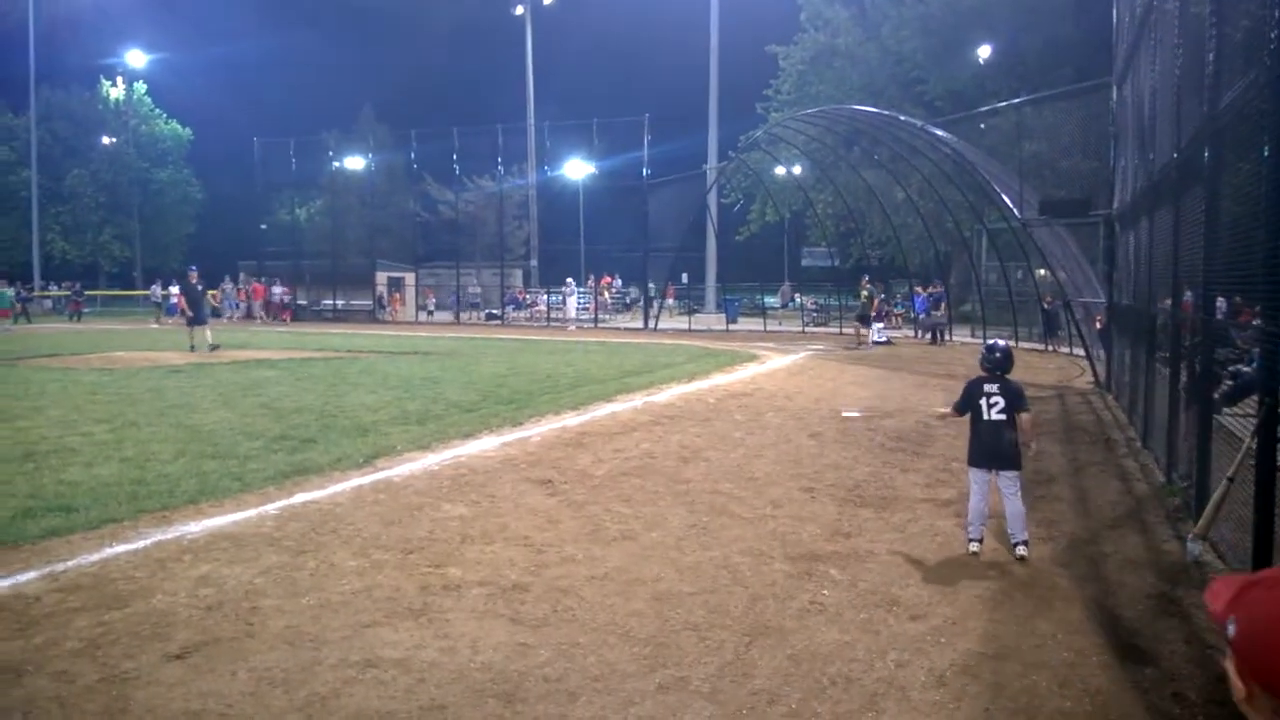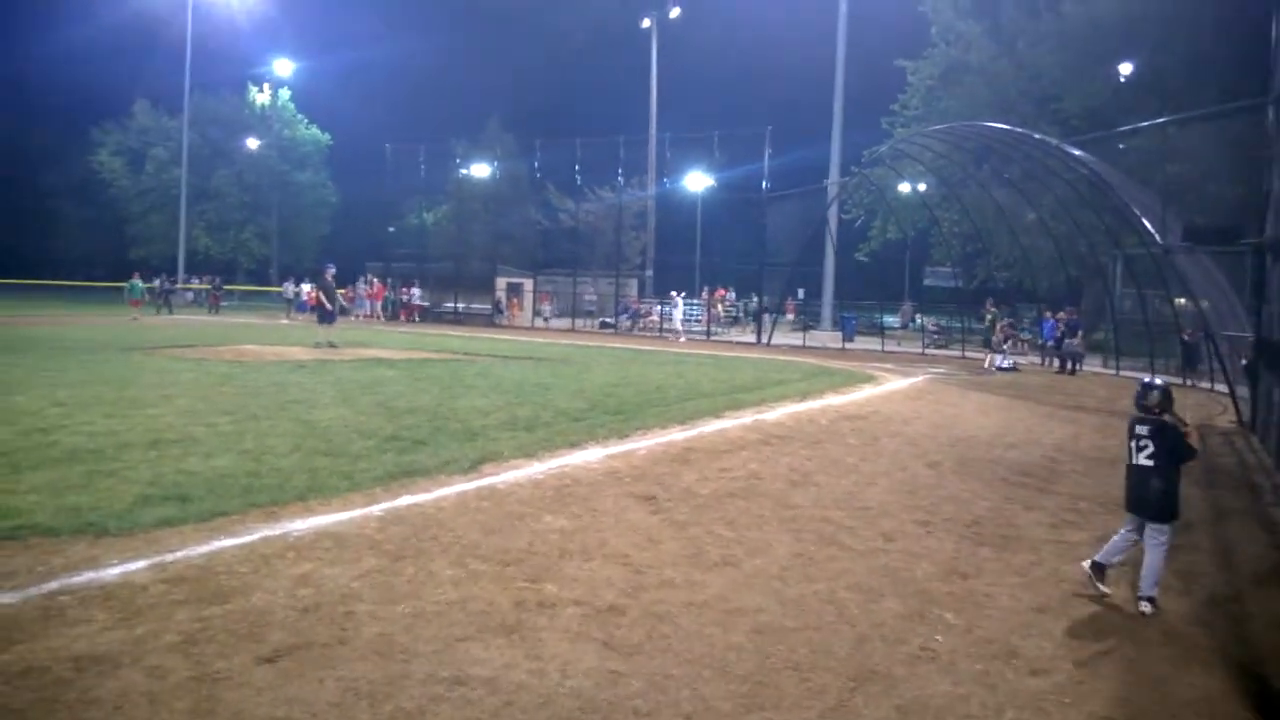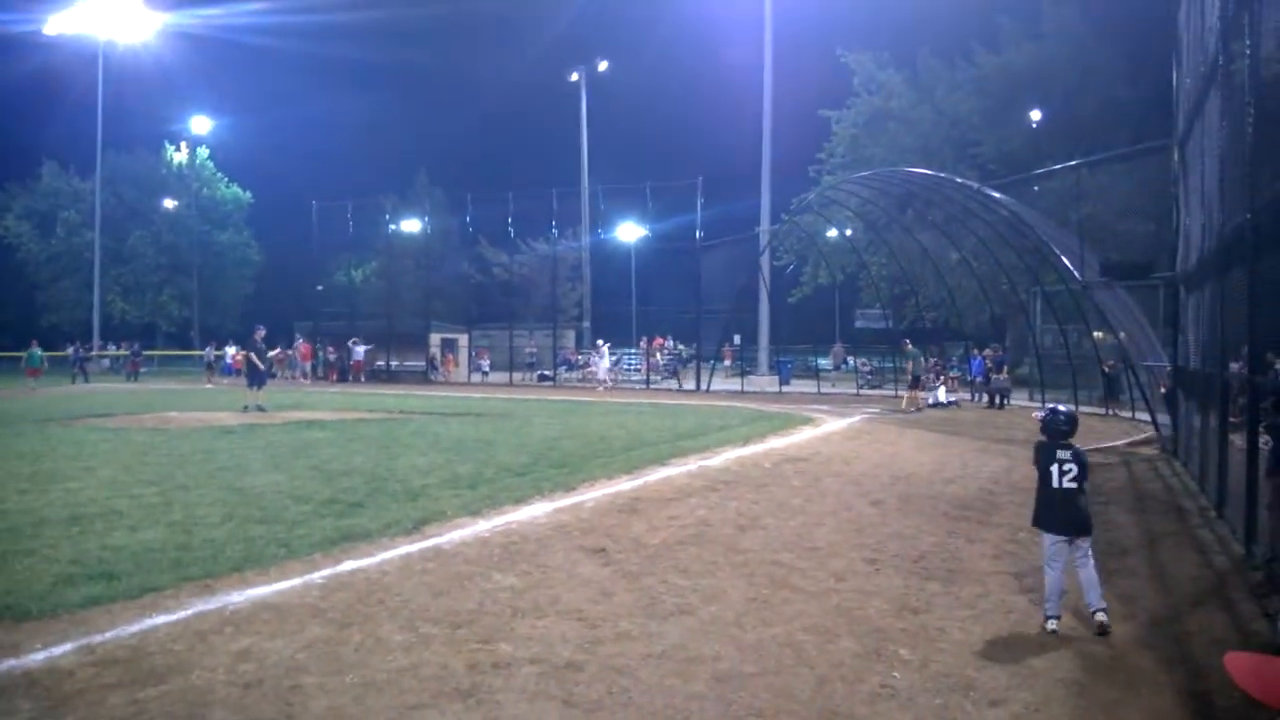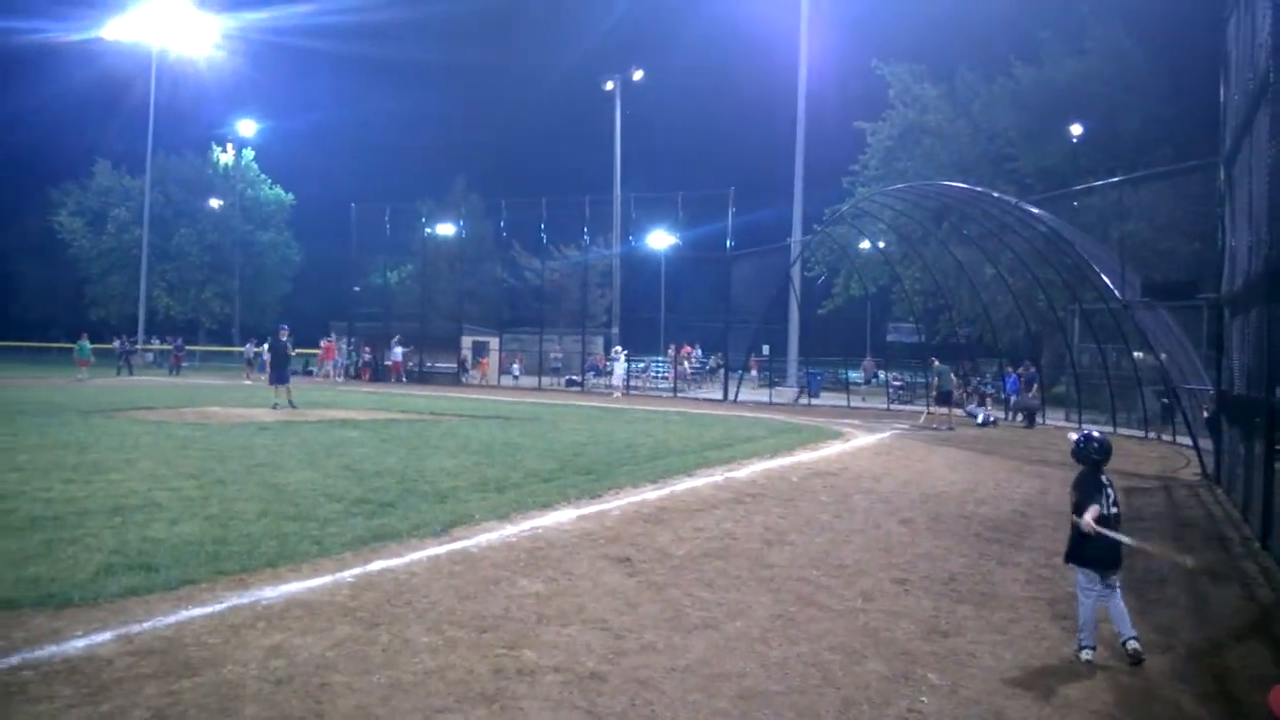
dt=1s
person 1, frame 1
left shoulder: (973, 386)
right shoulder: (1013, 388)
left elbow: (957, 412)
right elbow: (1024, 417)
left wrist: (944, 413)
right wrist: (1028, 441)
left hip: (979, 451)
right hip: (1007, 451)
left knee: (978, 495)
right knee: (1012, 496)
left ankle: (974, 539)
right ankle: (1020, 543)
person 1, frame 2
left shoulder: (1134, 424)
right shoulder: (1168, 430)
right elbow: (1190, 454)
left wrist: (1180, 431)
right wrist: (1190, 434)
left hip: (1136, 494)
right hip: (1160, 498)
left knee: (1130, 533)
right knee: (1156, 547)
left ankle: (1097, 564)
right ankle: (1146, 598)
person 1, frame 3
left shoulder: (1042, 448)
right shoulder: (1079, 454)
left hip: (1054, 521)
right hip: (1079, 520)
left knee: (1053, 568)
right knee: (1086, 564)
left ankle: (1052, 618)
right ankle: (1099, 612)
person 1, frame 4
left shoulder: (1085, 477)
right shoulder: (1102, 477)
left elbow: (1095, 505)
left wrist: (1086, 519)
left hip: (1089, 550)
right hip: (1109, 548)
left knee: (1087, 597)
right knee: (1111, 594)
left ankle: (1086, 647)
right ankle: (1130, 641)
